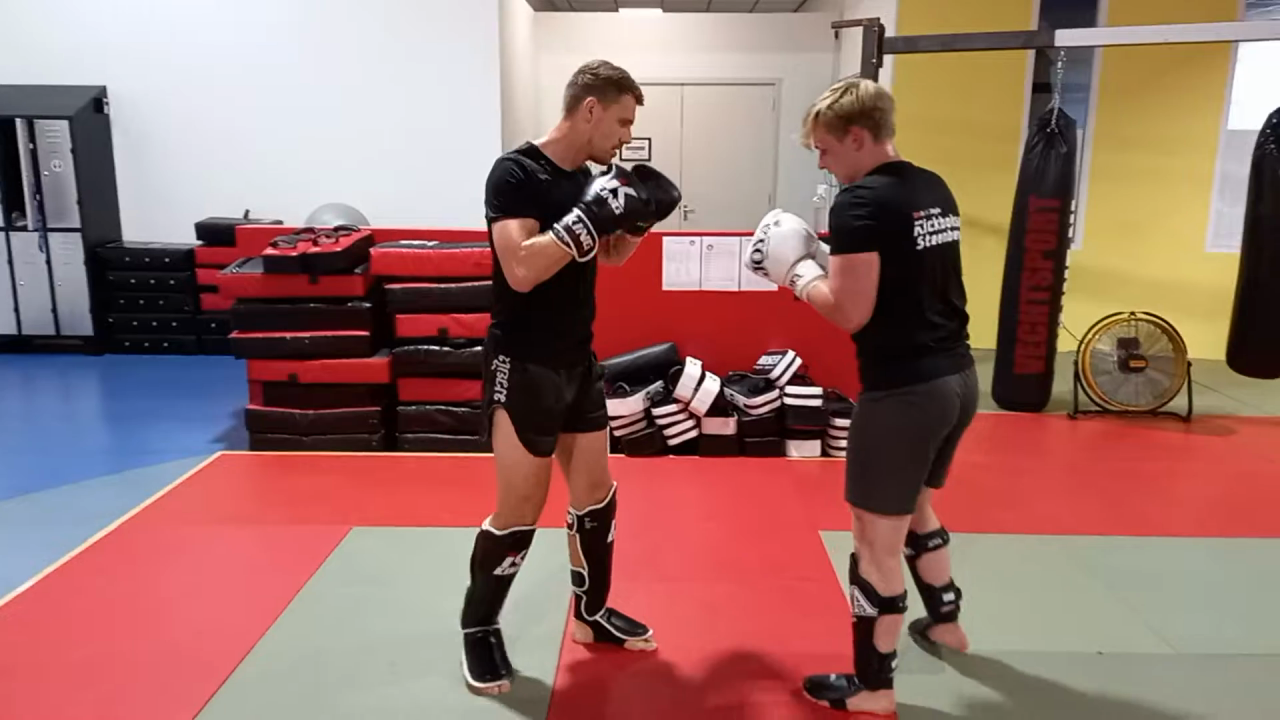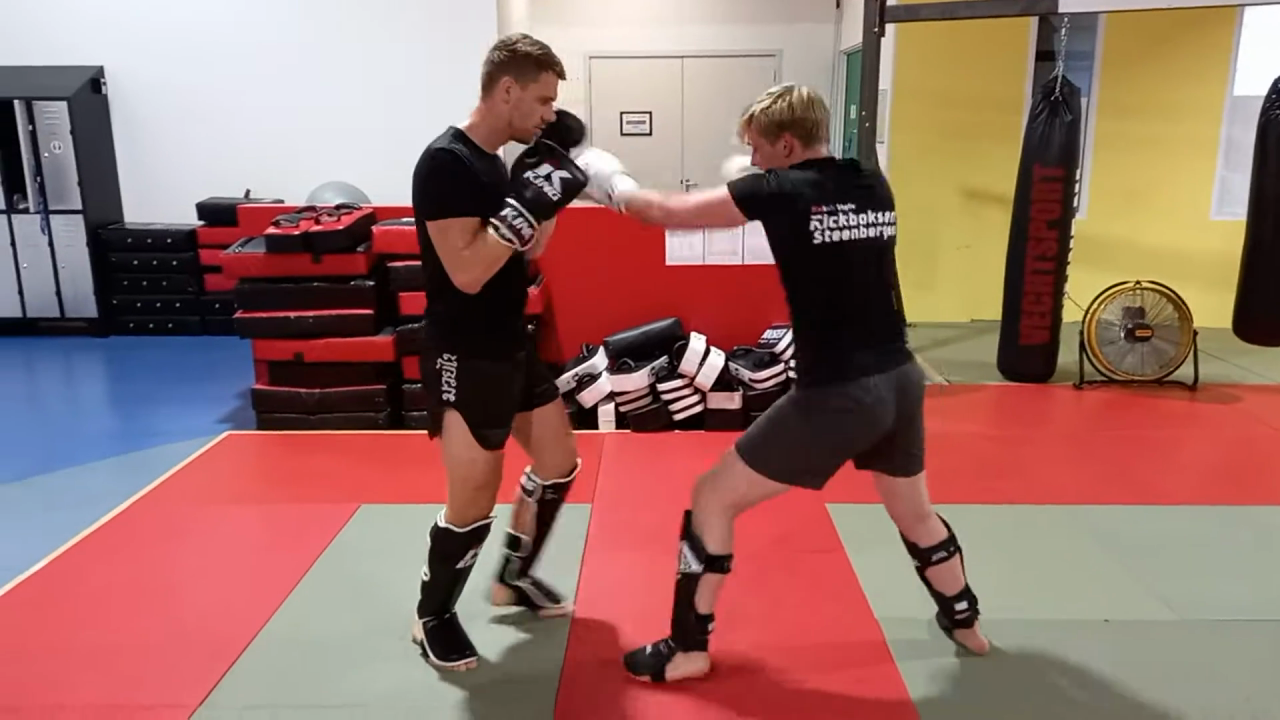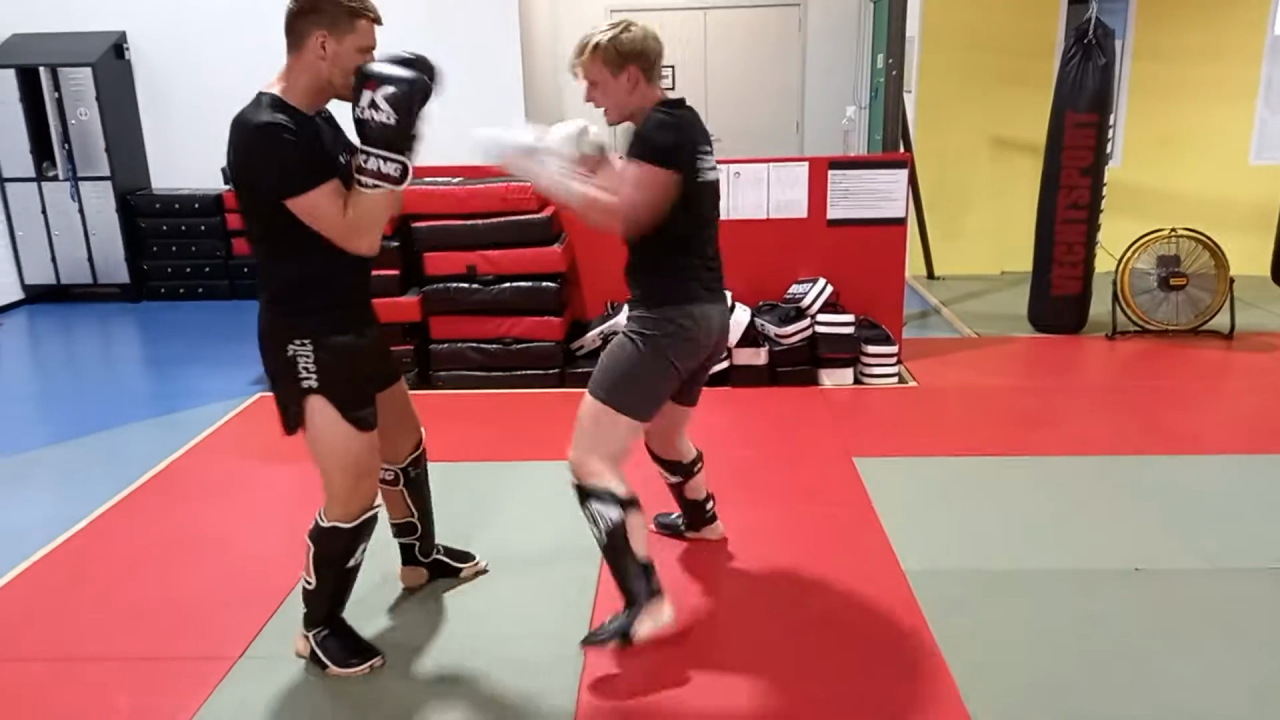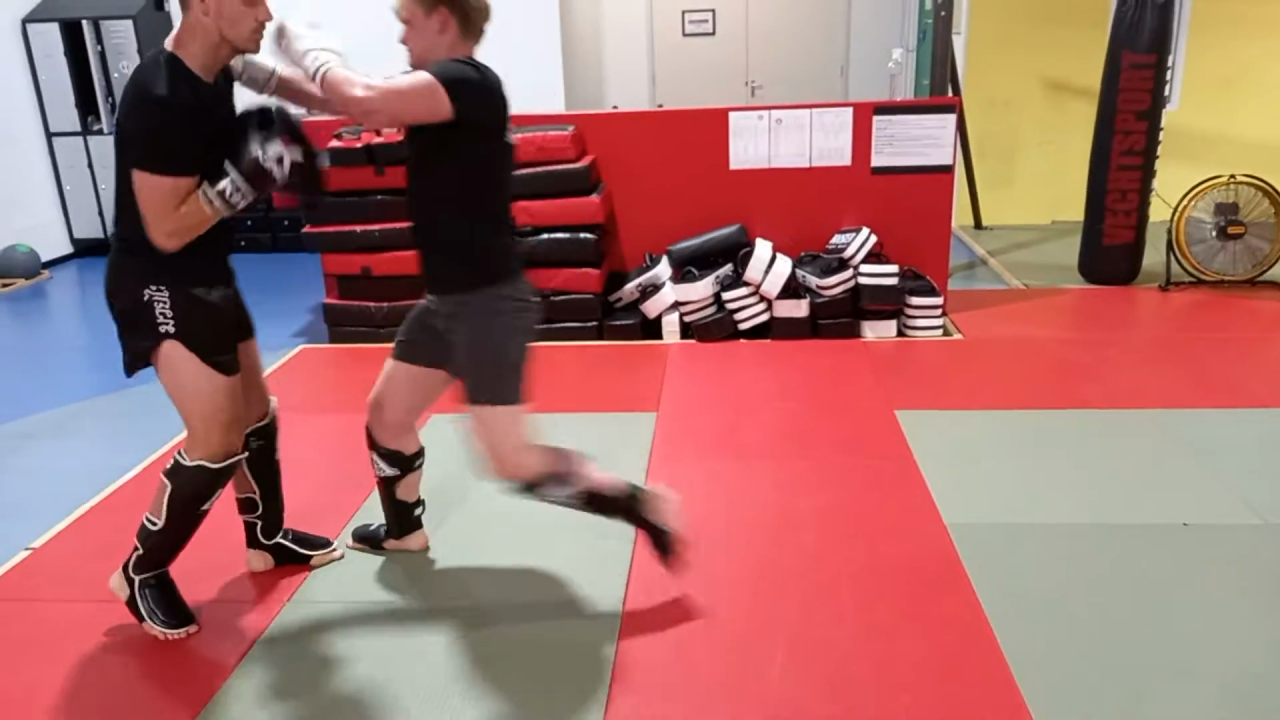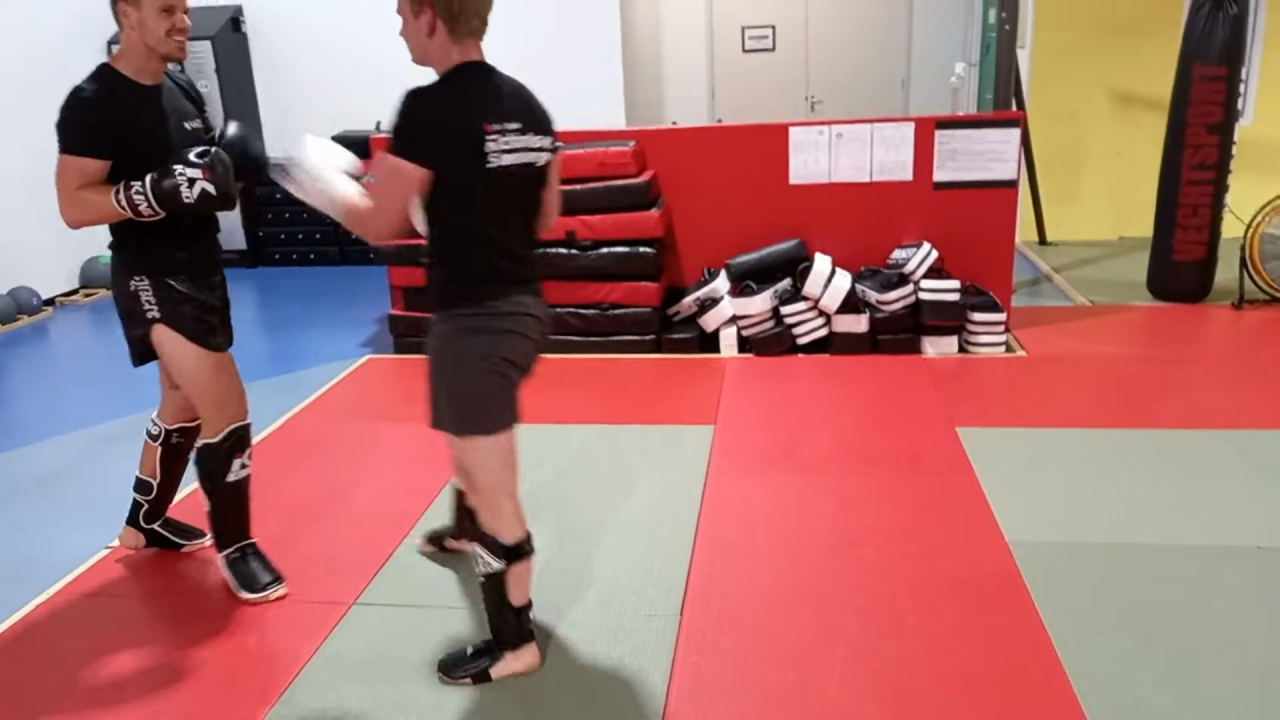
dt=1s
person 1, frame 1
left shoulder: (584, 176)
right shoulder: (515, 173)
left elbow: (608, 256)
right elbow: (520, 269)
left wrist: (634, 218)
right wrist: (591, 215)
left hip: (577, 359)
right hip: (523, 365)
left knee: (595, 494)
right knee: (518, 512)
left ankle: (591, 614)
right ankle: (478, 629)
person 1, frame 2
left shoulder: (500, 161)
right shoulder: (445, 163)
left elbow: (529, 249)
right elbow: (466, 274)
left wrist: (547, 176)
right wrist: (524, 203)
left hip: (511, 345)
right hip: (463, 357)
left knee: (558, 461)
right knee: (471, 506)
left ankle: (515, 575)
right ankle: (433, 616)
person 1, frame 3
left shoulder: (310, 119)
right shoulder: (268, 132)
left elbow: (356, 199)
right elbow: (360, 236)
left wrist: (391, 117)
right wrist: (388, 137)
left hip: (348, 322)
right hip: (310, 338)
left knee: (403, 444)
right knee: (352, 498)
left ankle: (421, 555)
right ankle: (319, 625)
person 1, frame 4
left shoulder: (214, 71)
right shoulder: (158, 99)
right elbow: (168, 231)
right wrist: (244, 174)
left hip: (206, 275)
right hip: (160, 287)
left knee: (254, 412)
right knee: (217, 440)
left ankle: (267, 537)
right ankle: (142, 572)
person 1, frame 5
left shoulder: (183, 90)
right shoulder: (92, 102)
left elbow: (206, 177)
right elbow: (75, 207)
left wrist: (229, 174)
right wrist: (156, 193)
left hip: (201, 269)
right hip: (153, 280)
left knee: (183, 405)
right knee: (226, 410)
left ankle: (145, 521)
right ankle: (235, 546)
person 2, frame 1
left shoulder: (860, 202)
right shoulder: (934, 189)
left elbow: (850, 313)
left wrist: (796, 269)
right wrist: (822, 258)
left hip: (903, 393)
right hip: (957, 380)
left knee: (877, 543)
right knee: (913, 505)
right ankle: (944, 619)
person 2, frame 2
left shoulder: (777, 189)
right shoulder: (872, 183)
left elbow: (671, 213)
left wrist: (610, 183)
left hip: (836, 393)
right hip: (900, 379)
left knee: (712, 501)
right knee: (913, 508)
left ankle: (688, 647)
right ankle: (965, 621)
person 2, frame 3
left shoulder: (662, 131)
right shoulder: (670, 125)
left elbow: (612, 214)
right elbow: (605, 192)
left wrist: (537, 168)
right wrist: (574, 165)
left hip: (670, 319)
right hip: (702, 315)
left knee: (592, 458)
right knee: (664, 432)
left ankle: (644, 601)
right ankle: (701, 516)
person 2, frame 4
left shoulder: (465, 81)
right shoulder: (444, 86)
left elbow: (364, 102)
right elbow: (370, 98)
left wrist: (312, 53)
left hip: (487, 301)
right hip: (449, 297)
left knee: (513, 461)
right knee: (385, 413)
left ankle: (645, 509)
right ankle: (403, 527)
person 2, frame 5
left shoulder: (431, 107)
right shoulder: (526, 104)
left elbow: (379, 222)
left wrist: (324, 183)
left hip: (474, 318)
right hip: (523, 303)
left knee: (488, 487)
right knee: (471, 444)
left ankle: (513, 641)
right ankle: (470, 533)
